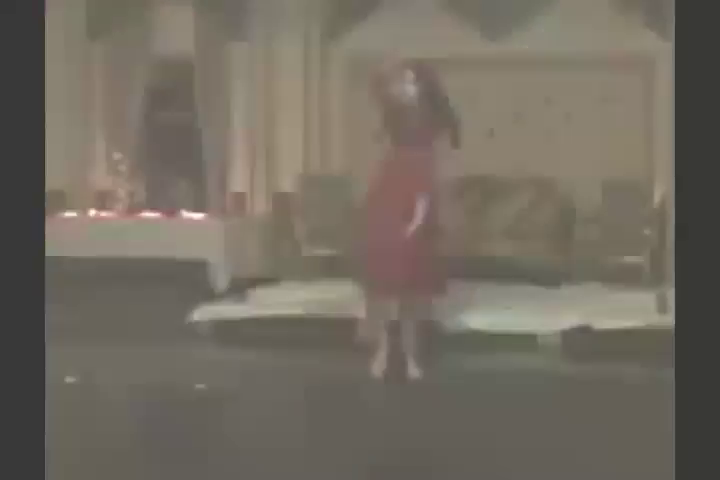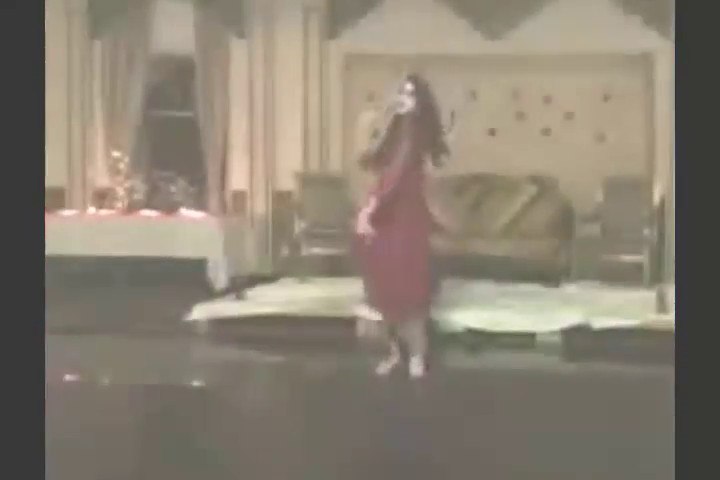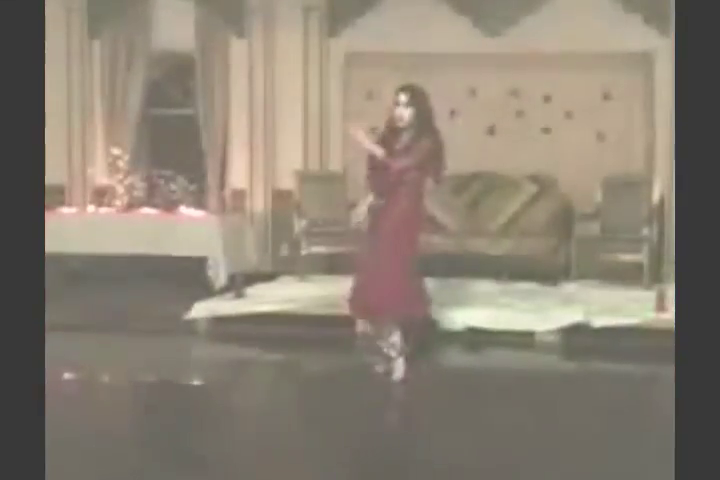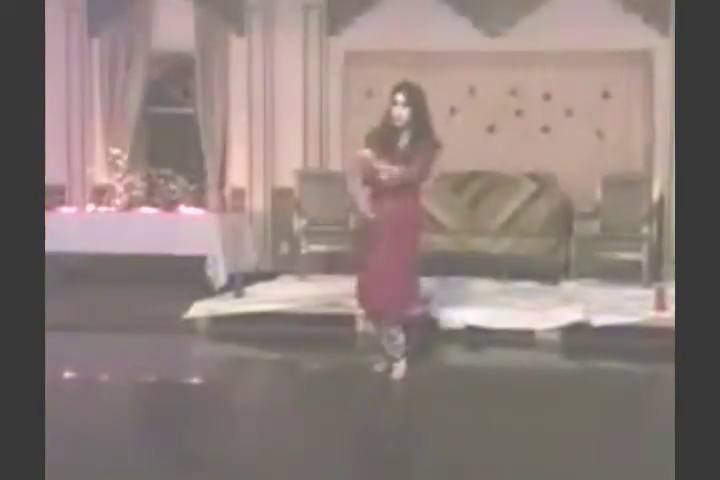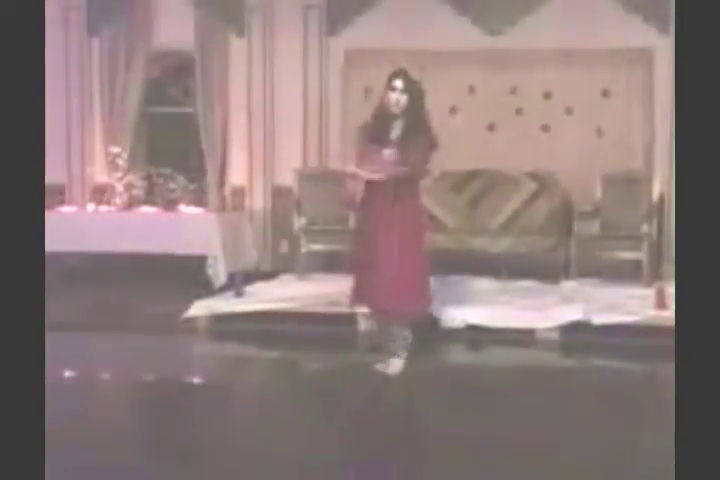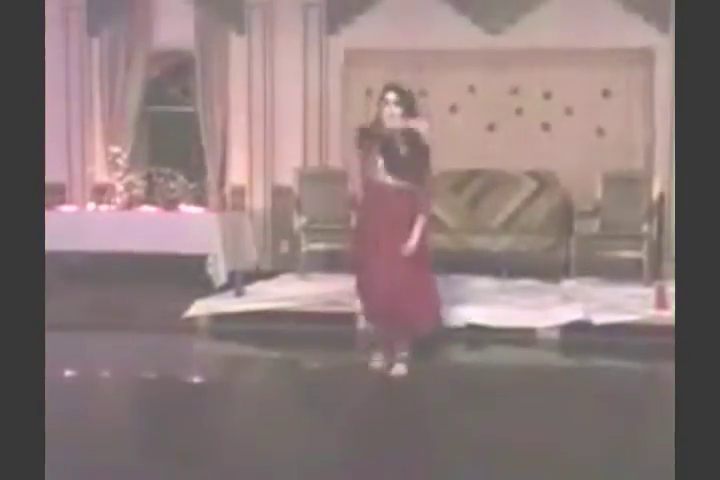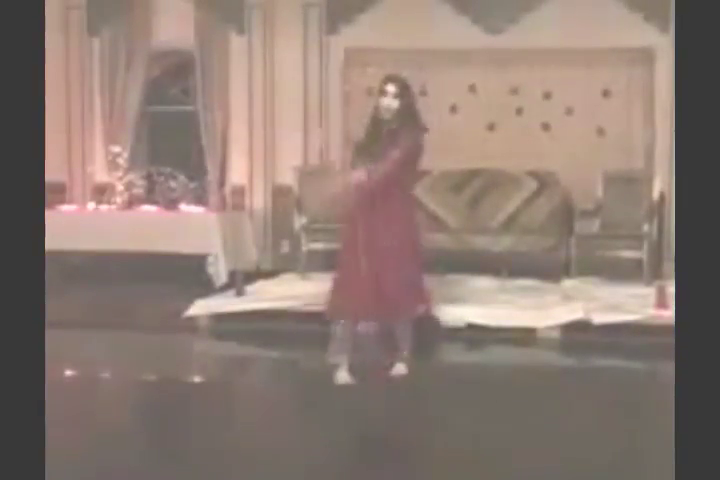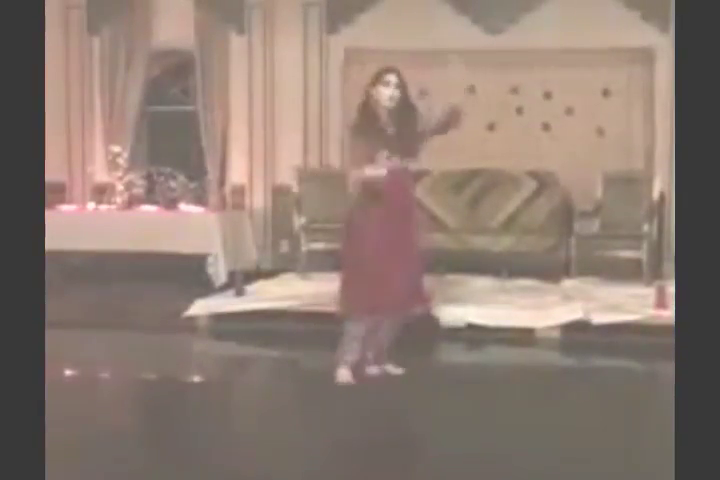
dt=0.3s
person 1, frame 1
left shoulder: (429, 120)
right shoulder: (395, 112)
left elbow: (426, 169)
right elbow: (379, 82)
left wrist: (422, 211)
right wrist: (398, 68)
left hip: (414, 200)
right hip: (386, 198)
left knee: (413, 280)
right knee: (381, 272)
left ankle: (410, 355)
right ankle: (380, 345)
person 1, frame 2
left shoulder: (412, 130)
right shoulder: (397, 129)
left elbow: (395, 174)
right elbow: (372, 162)
left wrist: (367, 211)
left hip: (405, 212)
right hip: (386, 210)
left knee: (406, 285)
right knee: (383, 284)
left ankle: (416, 355)
right ankle: (394, 351)
person 1, frame 3
left shoulder: (426, 142)
right shoulder: (388, 139)
left elbow: (398, 167)
right elbow: (375, 177)
left wrist: (368, 145)
right wrist: (367, 201)
left hip: (404, 217)
right hip: (382, 216)
left knee: (382, 282)
right knee: (377, 283)
left ankle: (395, 354)
right ankle: (390, 350)
person 1, frame 4
left shoulder: (425, 143)
right shoulder: (377, 137)
left elbow: (413, 174)
right elbow: (360, 173)
left wrist: (381, 169)
right wrist: (361, 198)
left hip: (402, 217)
right hip: (375, 215)
left knee: (388, 283)
right knee: (374, 285)
left ankle: (397, 355)
right ankle: (390, 351)
person 1, frame 5
left shoulder: (420, 134)
right shoulder: (370, 130)
left elbow: (412, 170)
right elbow: (361, 167)
left wrist: (375, 172)
right wrist: (378, 163)
left hip: (403, 212)
right hip: (373, 213)
left knee: (398, 281)
right knee: (375, 284)
left ankle: (399, 352)
right ankle: (389, 351)
person 1, frame 6
left shoulder: (419, 148)
right shoulder: (370, 137)
left elbow: (423, 193)
right elbow: (369, 134)
left wrist: (417, 232)
right wrist: (408, 127)
left hip: (405, 224)
right hip: (374, 224)
left knee: (406, 291)
right knee: (377, 290)
left ankle: (401, 355)
right ankle: (381, 346)
person 1, frame 7
left shoulder: (410, 134)
right shoulder: (371, 134)
left elbow: (392, 161)
right elbow: (357, 171)
left wrist: (362, 177)
left hip: (396, 219)
right hip: (363, 219)
left knee: (399, 289)
right knee: (354, 288)
left ankle: (402, 356)
right ankle: (341, 363)
person 1, frame 8
left shoulder: (407, 128)
right shoulder: (362, 130)
left elbow: (447, 122)
right elbow: (359, 171)
right wrist: (370, 172)
left hip: (401, 216)
right hip: (372, 216)
left knee: (401, 288)
right knee: (367, 289)
left ankle: (374, 358)
right ankle: (346, 362)
